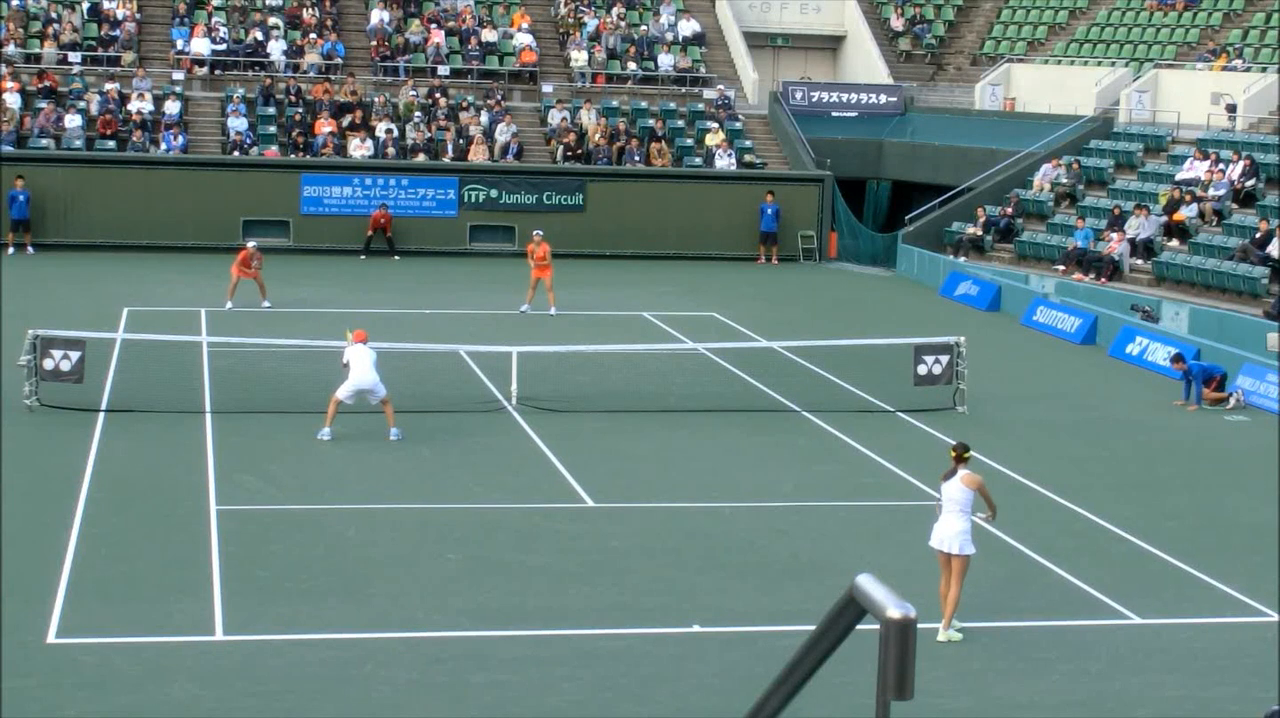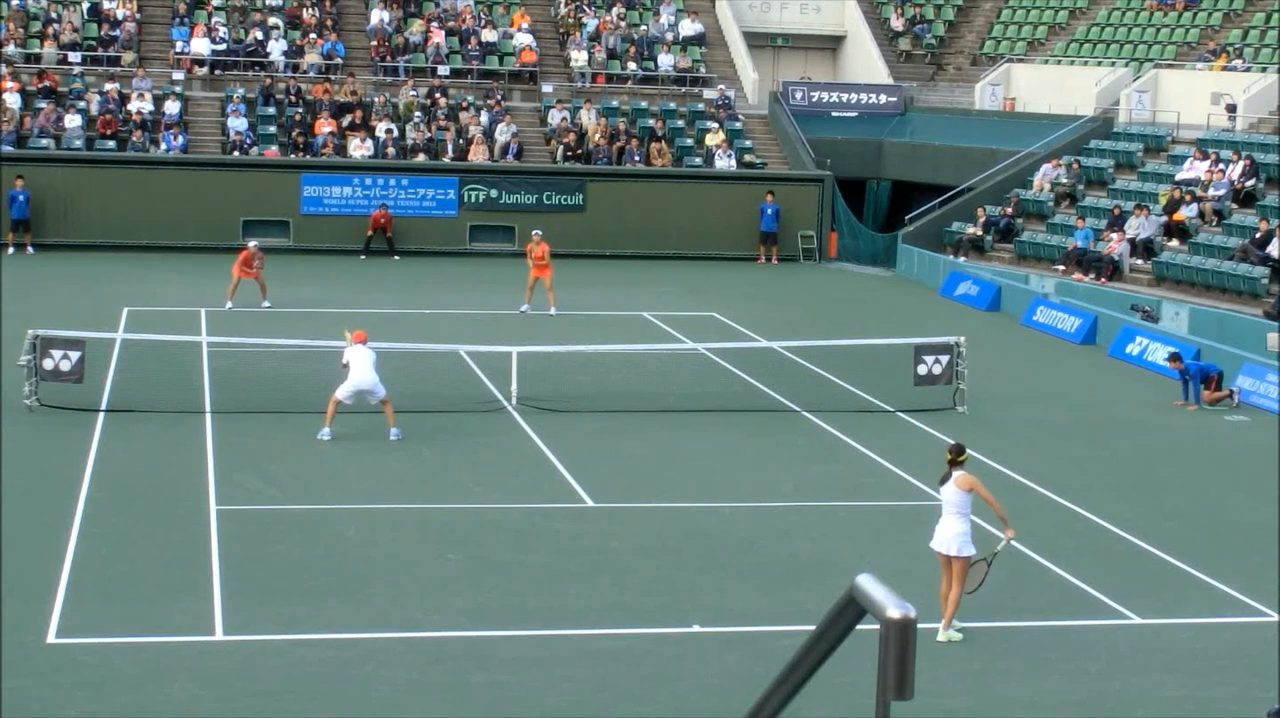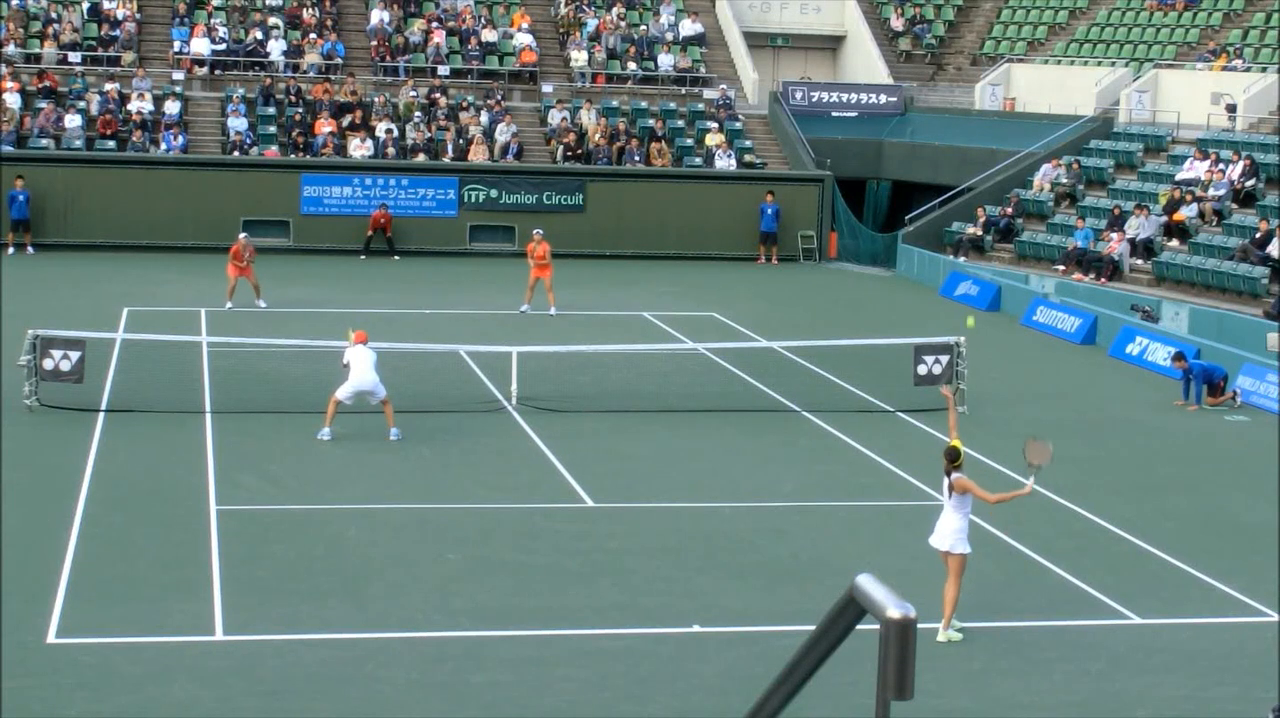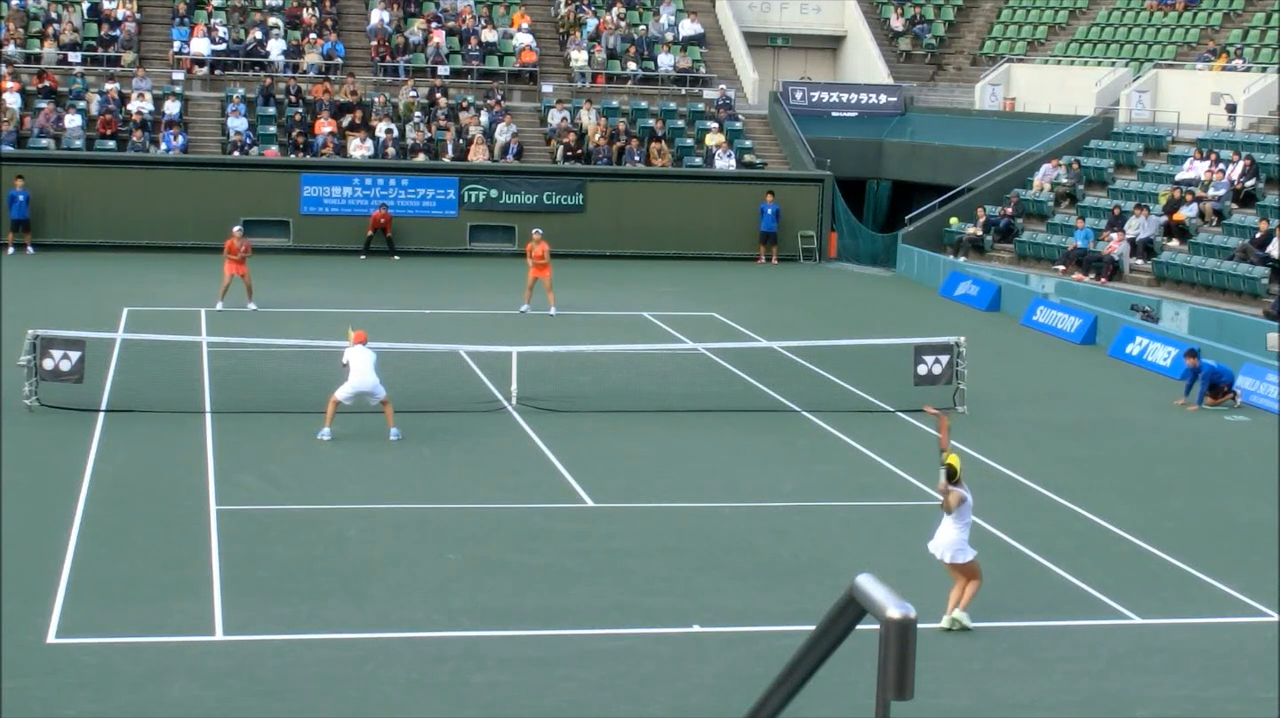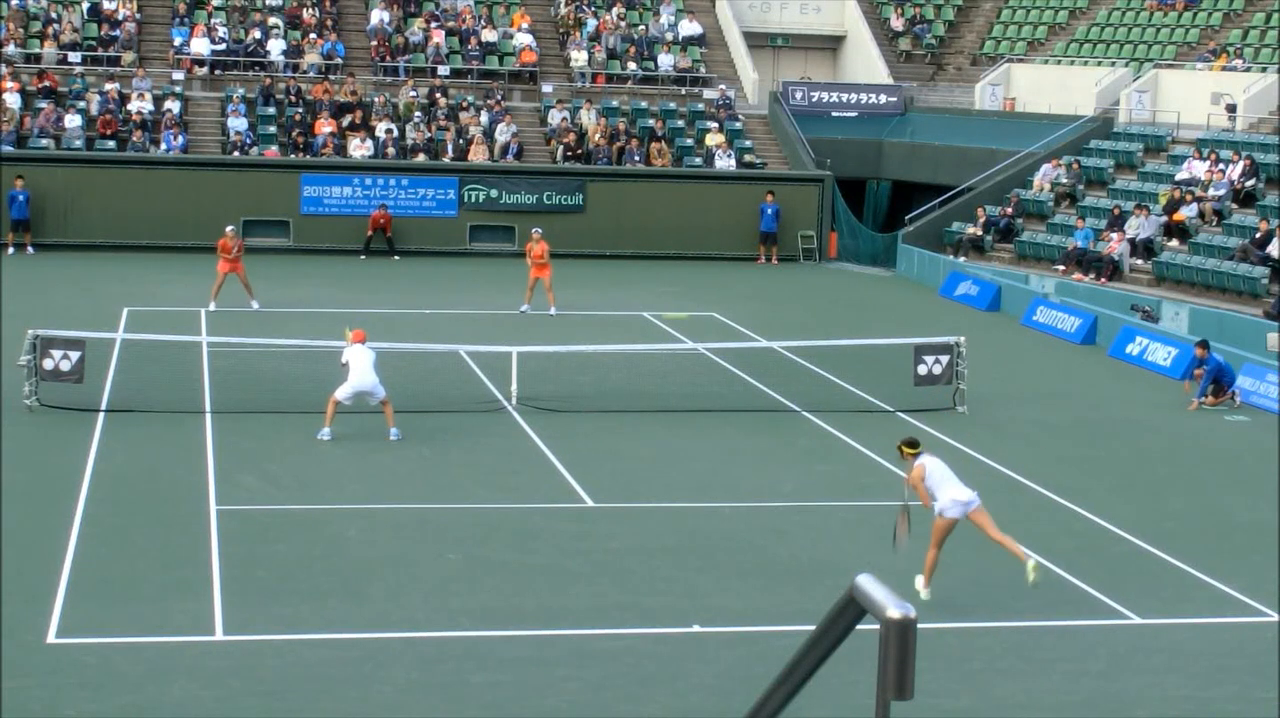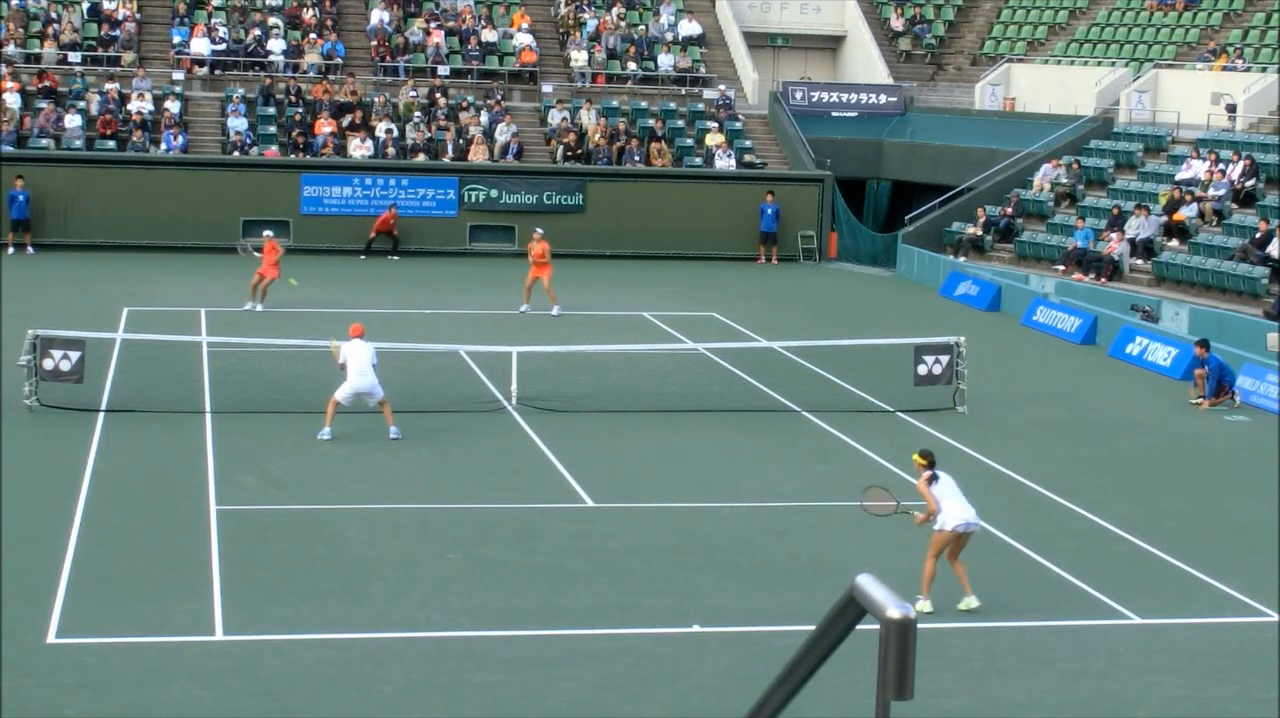
dt=0.5s
person 1, frame 1
left shoulder: (946, 477)
right shoulder: (974, 479)
right elbow: (989, 502)
right wrist: (992, 513)
left hip: (941, 530)
right hip: (959, 534)
left knee: (945, 579)
right knee: (956, 584)
left ankle: (947, 620)
right ankle: (945, 630)
person 1, frame 2
left shoulder: (945, 480)
right shoulder: (968, 480)
right elbow: (993, 504)
right wrist: (1007, 527)
left hip: (942, 532)
right hip: (959, 536)
left knee: (947, 580)
right knee: (957, 585)
left ankle: (947, 620)
right ankle: (945, 630)
person 1, frame 3
left shoulder: (949, 471)
right shoulder: (961, 482)
left elbow: (953, 431)
right elbow: (992, 499)
left wrist: (951, 403)
right wrist: (1022, 491)
left hip: (943, 530)
right hip: (955, 534)
left knee: (951, 578)
right knee: (955, 582)
left ankle: (949, 620)
right ankle: (945, 630)
person 1, frame 4
left shoulder: (948, 480)
right shoulder: (957, 494)
left elbow: (945, 445)
right elbow: (949, 510)
left wrist: (940, 418)
right wrist: (944, 495)
left hip: (943, 540)
right hip: (955, 545)
left knee: (961, 581)
right knee: (975, 578)
left ankle: (949, 616)
right ankle: (960, 611)
person 1, frame 5
left shoulder: (916, 472)
right shoulder: (930, 458)
left elbow: (927, 502)
left hip: (950, 504)
right hip: (967, 498)
left knee: (934, 547)
right knee: (996, 535)
left ankle: (925, 587)
right ankle: (1027, 561)
person 1, frame 6
left shoulder: (922, 482)
right shoulder: (945, 476)
left elbow: (934, 508)
left wrist: (924, 518)
right wrist: (927, 517)
left hip: (952, 519)
right hip: (970, 516)
left knee: (931, 556)
right knee: (952, 557)
left ankle: (925, 601)
right ankle: (970, 597)
